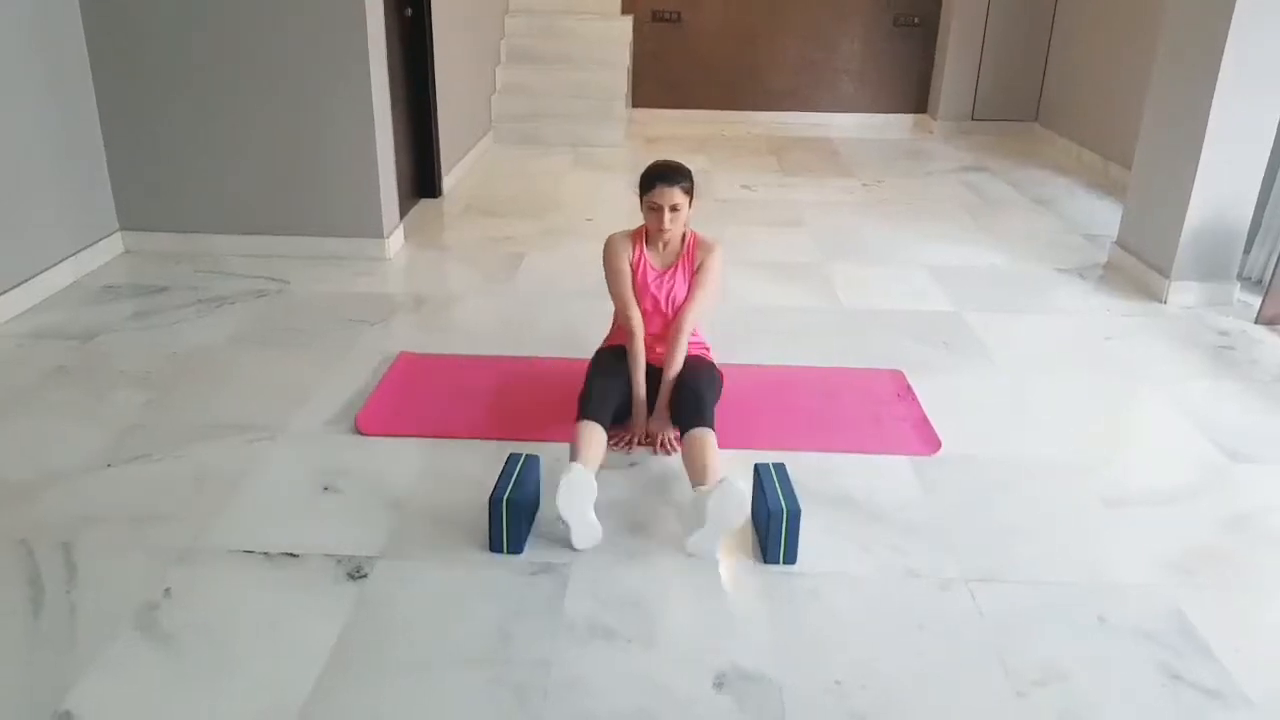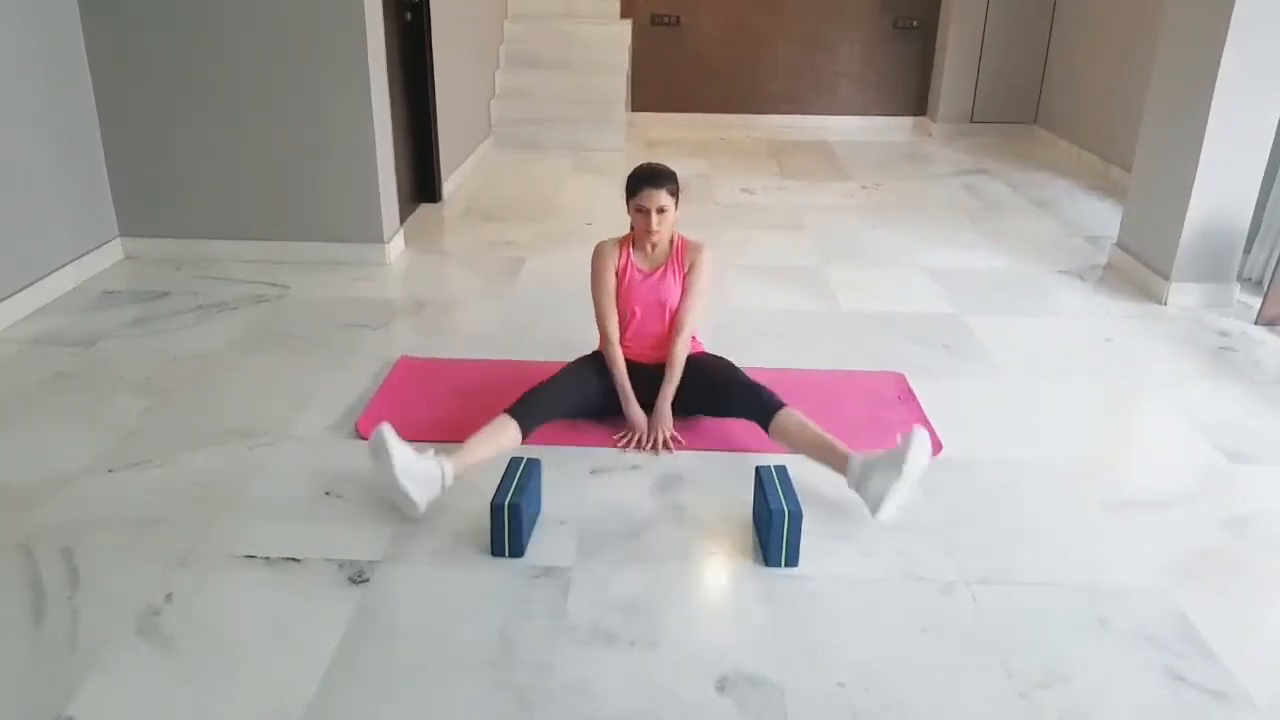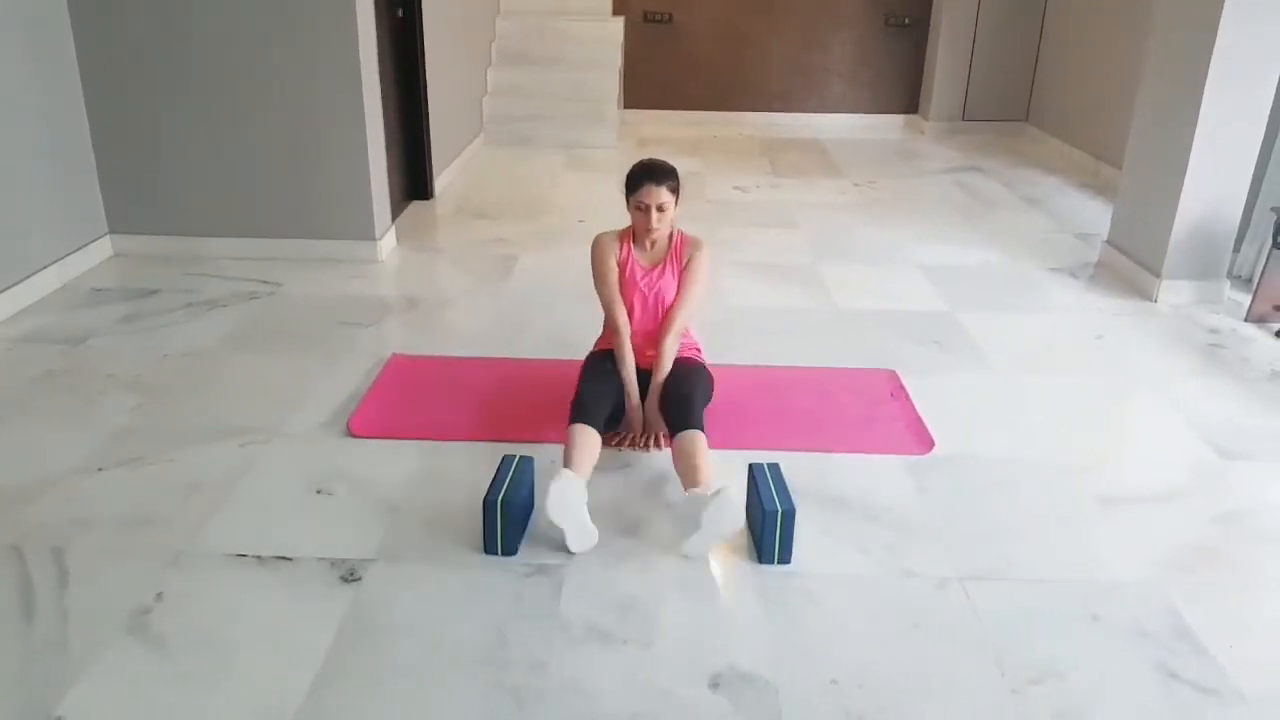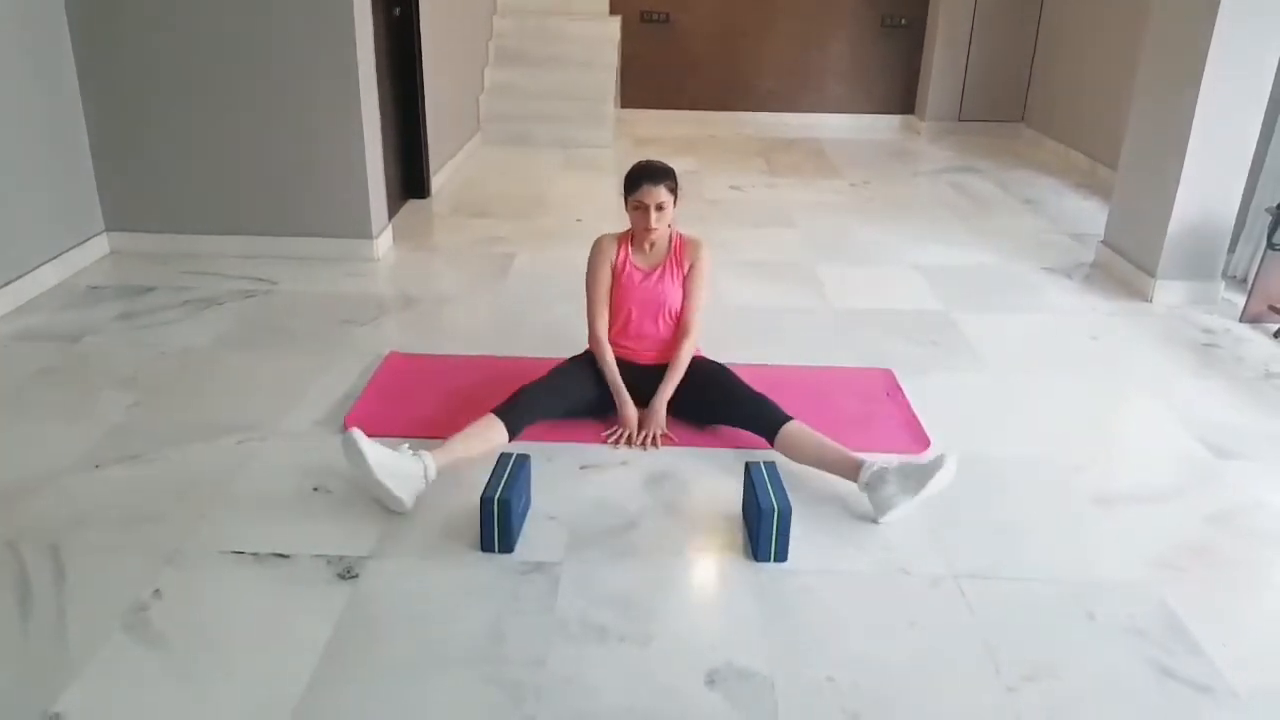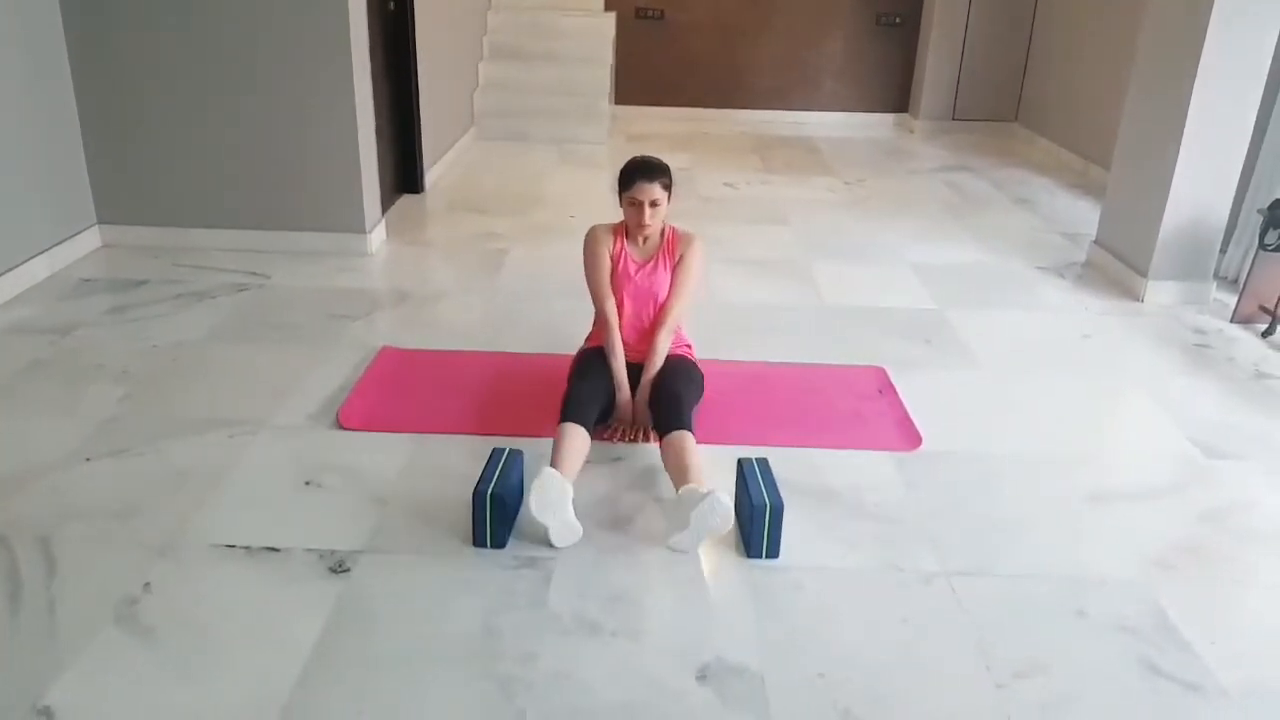
dt=1s
person 1, frame 1
left shoulder: (707, 253)
right shoulder: (619, 246)
left elbow: (683, 326)
right elbow: (632, 323)
left wrist: (663, 407)
right wrist: (639, 406)
left hip: (685, 358)
right hip: (627, 356)
left knee: (695, 400)
right knee: (597, 395)
left ankle: (708, 502)
right ankle: (581, 494)
person 1, frame 2
left shoulder: (695, 256)
right shoulder: (608, 254)
left elbow: (682, 332)
right elbow: (609, 333)
left wrist: (664, 407)
right wrist: (630, 407)
left hip: (679, 368)
right hip: (622, 368)
left knee: (753, 396)
right knee: (541, 400)
left ankle: (861, 472)
right ankle: (436, 473)
person 1, frame 3
left shoulder: (693, 251)
right shoulder: (607, 246)
left elbow: (673, 328)
right elbow: (619, 324)
left wrist: (653, 403)
right wrist: (633, 403)
left hip: (676, 359)
right hip: (618, 358)
left knee: (686, 404)
right knee: (590, 401)
left ankle: (700, 505)
right ankle: (572, 498)
person 1, frame 4
left shoulder: (694, 253)
right shoulder: (607, 249)
left elbow: (690, 331)
right elbow: (597, 331)
left wrist: (661, 403)
right wrist: (622, 400)
left hip: (675, 369)
right hip: (615, 367)
left knee: (755, 408)
right knee: (531, 400)
left ankle: (872, 478)
right ankle: (419, 470)
person 1, frame 5
left shoulder: (686, 247)
right shoulder: (600, 240)
left elbow: (666, 324)
right elbow: (609, 317)
left wrist: (643, 396)
right wrist: (622, 393)
left hip: (667, 356)
right hip: (608, 355)
left knee: (674, 403)
right knee: (581, 399)
left ankle: (691, 502)
right ankle: (559, 501)
